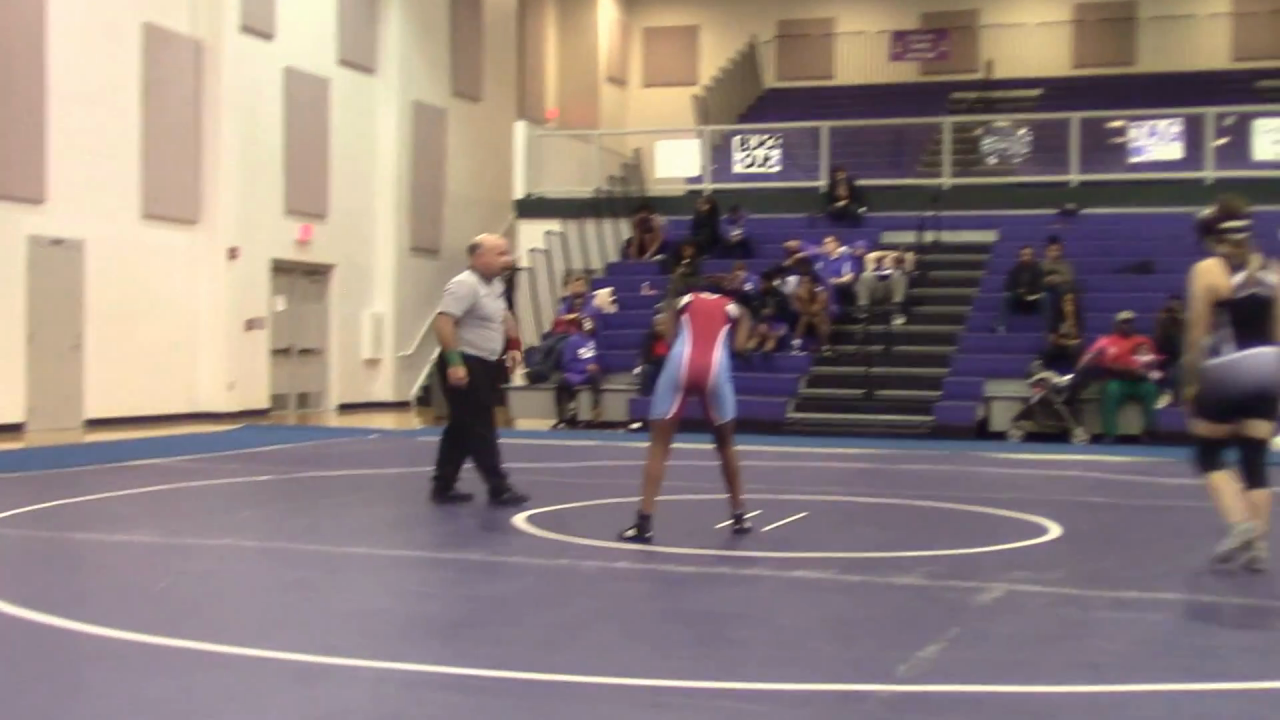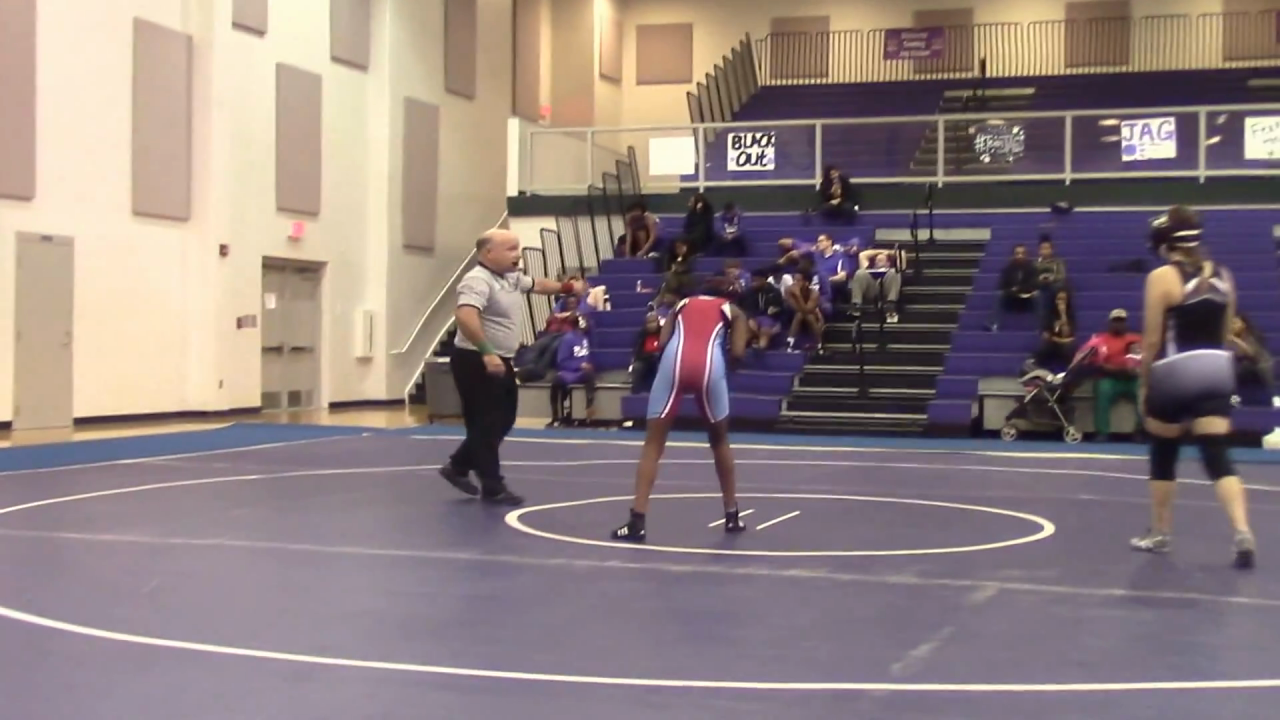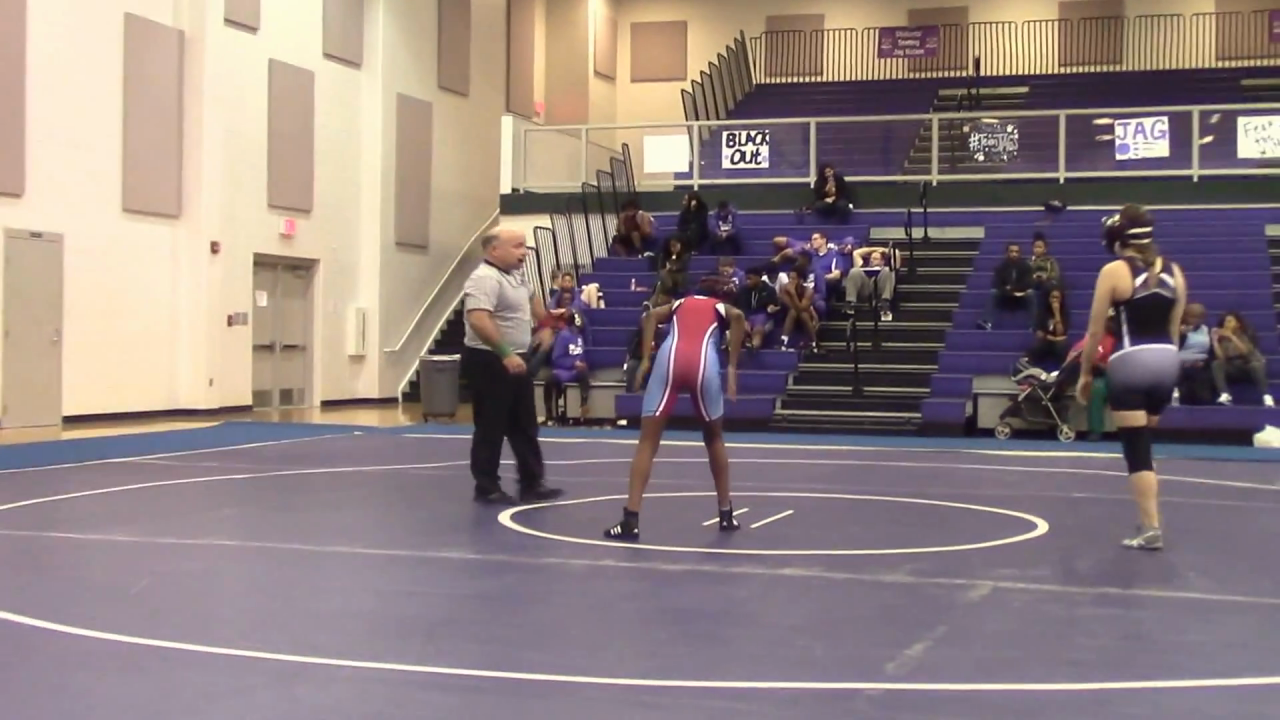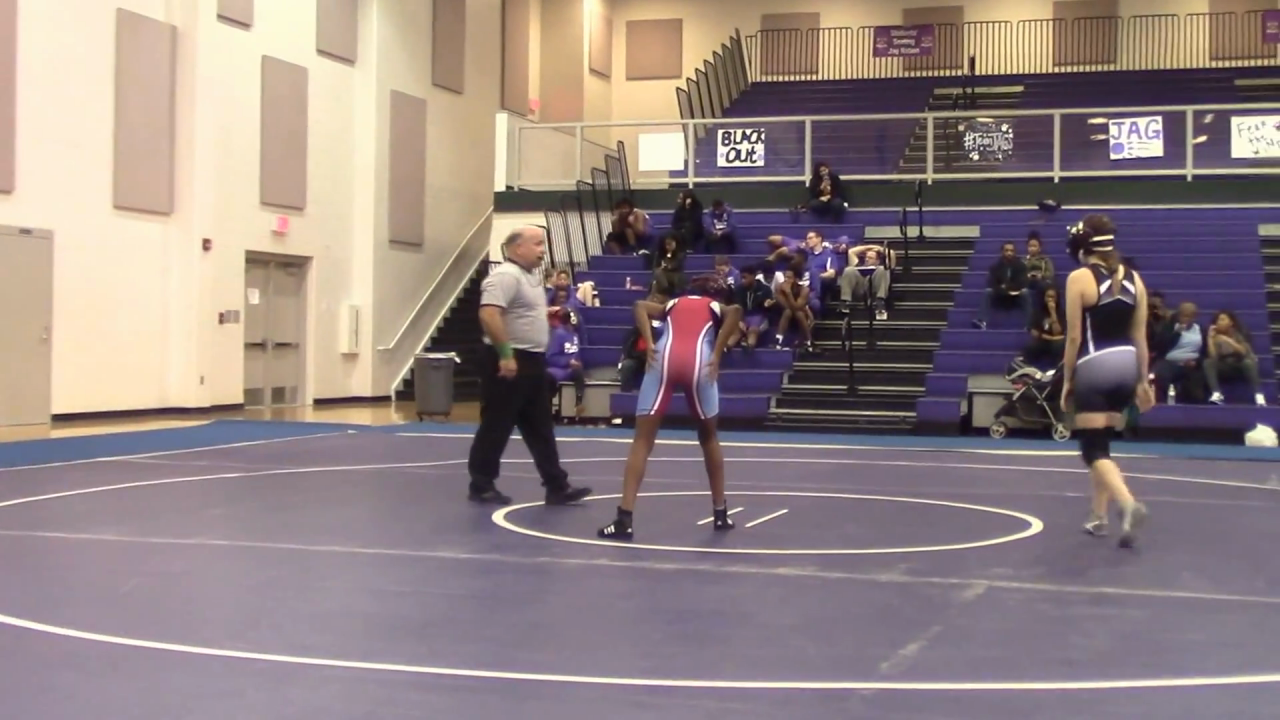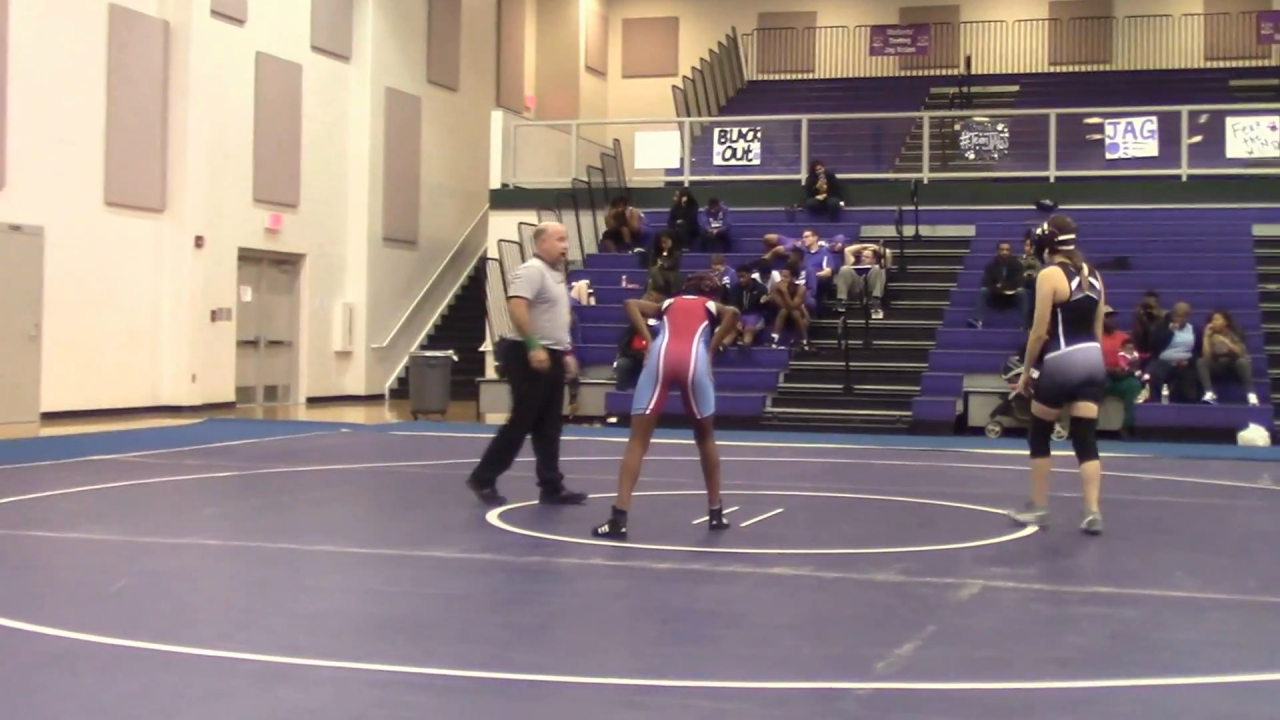
dt=0.3s
person 1, frame 1
left shoulder: (1206, 270)
left elbow: (1197, 334)
left wrist: (1190, 382)
left hip: (1228, 370)
left knee: (1209, 456)
left ankle: (1240, 525)
person 1, frame 2
left shoulder: (1162, 277)
right shoulder: (1221, 275)
left elbow: (1152, 339)
right elbow: (1225, 333)
left wrist: (1145, 384)
left hip: (1175, 370)
right hip: (1216, 369)
left knee: (1162, 457)
right knee: (1217, 459)
left ankle: (1160, 533)
right ankle: (1242, 533)
person 1, frame 3
left shoulder: (1113, 271)
right shoulder: (1172, 271)
left elbow: (1095, 330)
right elbow: (1174, 330)
left wrist: (1085, 373)
left hip: (1130, 364)
right hip: (1166, 362)
left knee: (1137, 450)
right knee: (1140, 445)
left ankle: (1152, 529)
right ankle: (1149, 517)
person 1, frame 4
left shoulder: (1079, 278)
right shoulder: (1133, 278)
left elbow: (1074, 336)
right elbow: (1140, 335)
left wrist: (1068, 381)
right wrist: (1143, 380)
left hip: (1094, 367)
right hip: (1125, 364)
left knee: (1093, 449)
right knee: (1100, 442)
left ankle: (1128, 504)
right ankle: (1098, 517)
person 1, frame 5
left shoulder: (1049, 275)
right shoulder: (1092, 275)
left elbow: (1040, 332)
right elbow: (1098, 328)
left wrist: (1026, 371)
left hip: (1062, 362)
right hip: (1093, 359)
left knee: (1039, 437)
right knee: (1086, 441)
left ankle: (1039, 507)
right ankle: (1093, 512)
person 2, frame 1
left shoulder: (495, 284)
right shoulder: (464, 285)
left elbow: (504, 318)
right elbow: (443, 323)
left wrist: (513, 347)
right wrist: (453, 363)
left hip: (486, 365)
right hip: (464, 367)
left knee: (462, 427)
right knee: (480, 428)
left ankle: (443, 486)
right ankle: (498, 488)
person 2, frame 2
left shoulder: (511, 277)
right shoulder: (477, 281)
left elbow: (535, 284)
right elbow: (465, 316)
left wrist: (567, 288)
right wrist: (487, 353)
left hip: (500, 362)
right hip: (476, 363)
left knee: (501, 422)
right knee: (485, 426)
left ankle: (458, 467)
right ankle: (493, 488)
person 2, frame 3
left shoulder: (516, 274)
right shoulder: (485, 279)
left elbow: (532, 298)
right elbow: (477, 319)
left wrist: (545, 326)
right wrist: (507, 354)
left hip: (518, 360)
right hip: (489, 362)
left knee: (525, 425)
right knee: (491, 427)
left ankle: (531, 483)
right ankle: (487, 487)
person 2, frame 4
left shoulder: (532, 275)
right shoulder: (505, 275)
right elbow: (488, 315)
right wrist: (505, 354)
left hip: (533, 359)
right hip: (506, 361)
left knee: (541, 427)
right knee: (496, 426)
left ankle: (557, 486)
right ankle: (481, 485)
person 2, frame 5
left shoulder: (556, 274)
right shoulder: (532, 270)
right elbow: (517, 308)
left wrist: (566, 354)
right wrist: (534, 347)
left hip: (550, 358)
right hip: (528, 356)
left knee: (550, 425)
right knee: (522, 420)
left ankle: (551, 487)
right ankle: (483, 479)
person 3, frame 1
left shoulder: (685, 301)
right shoulder: (736, 309)
left elbow: (670, 339)
right elbow: (739, 346)
left hip: (680, 364)
right hip: (714, 367)
left knee: (659, 446)
right knee: (725, 445)
left ankle: (644, 523)
right ankle: (739, 516)
person 3, frame 2
left shoulder: (683, 304)
right shoulder: (733, 310)
left elbow: (663, 341)
right elbow: (738, 353)
right wrist: (726, 373)
left hip: (675, 361)
right hip: (709, 364)
left knee: (653, 444)
right knee: (720, 442)
left ankle: (637, 522)
right ankle: (732, 515)
person 3, frame 3
left shoulder: (679, 304)
right shoulder: (724, 308)
left elbow: (652, 315)
right elbow: (738, 317)
left wrist: (645, 358)
right wrist: (732, 366)
left hip: (669, 360)
right hip: (704, 363)
left knee: (647, 443)
right knee: (714, 440)
left ankle: (630, 521)
right ankle: (726, 514)
person 3, frame 4
left shoulder: (673, 304)
right shoulder: (718, 307)
left elbow: (641, 306)
right elbow: (735, 310)
left wrist: (649, 344)
right wrist: (717, 354)
left hip: (665, 359)
right hip: (698, 361)
left knee: (642, 442)
right knee: (709, 439)
left ankle: (624, 520)
right ankle: (721, 514)
person 3, frame 5
left shoulder: (668, 304)
right shoulder: (714, 307)
left elbow: (631, 304)
right elbow: (733, 314)
left wrist: (649, 341)
right wrist: (711, 351)
left hip: (661, 357)
right hip: (694, 359)
left knee: (637, 441)
right knee: (705, 439)
left ankle: (619, 519)
right ankle: (715, 513)
